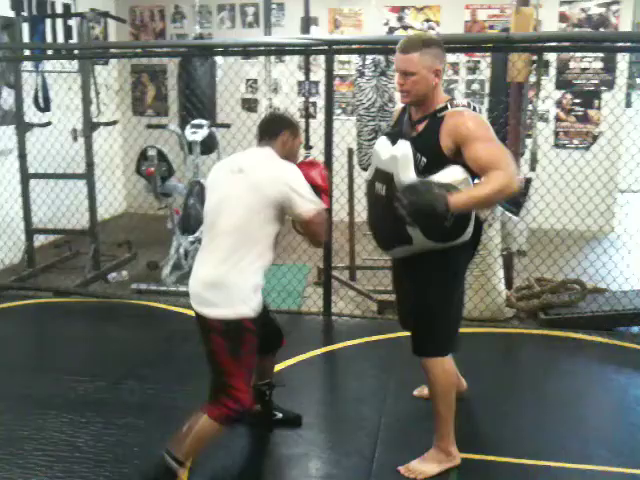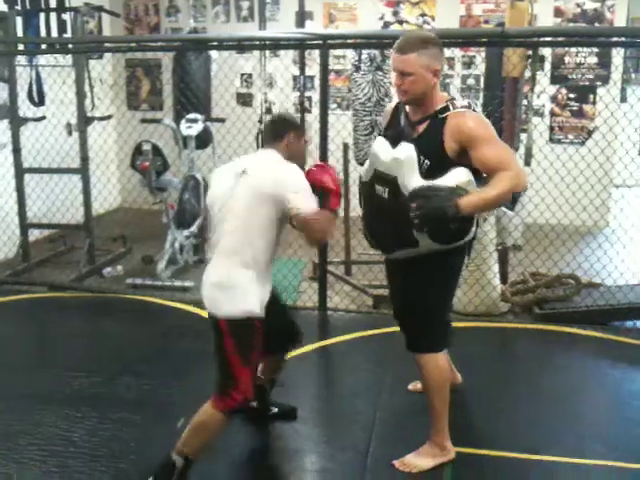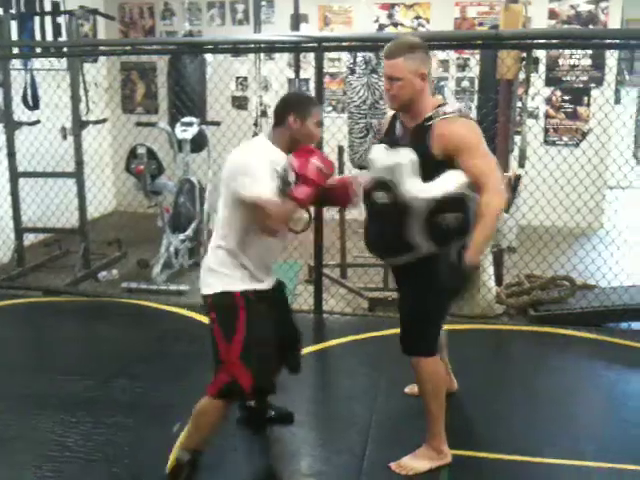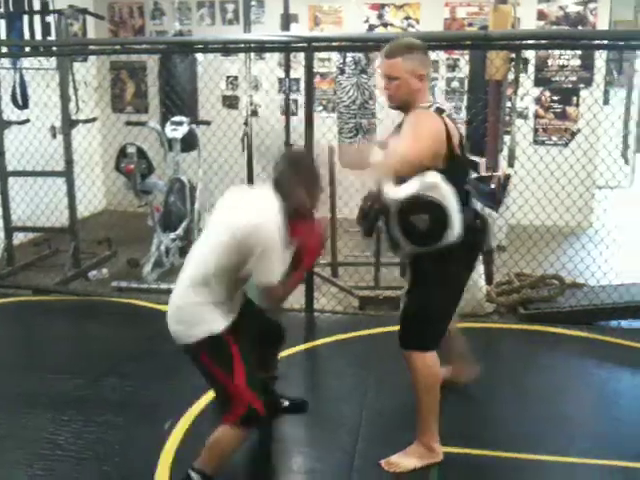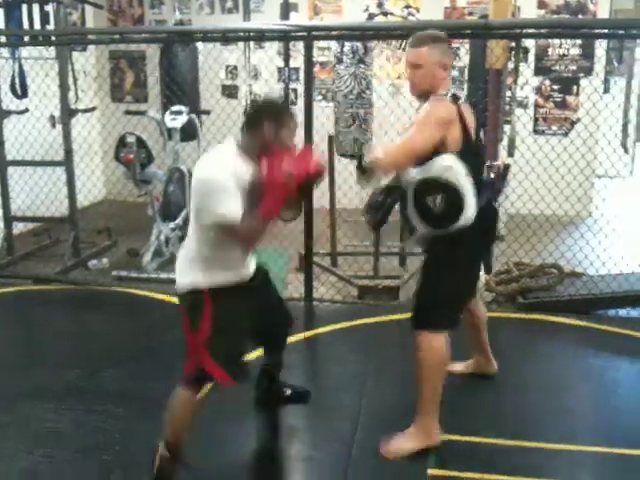
dt=0.2s
person 1, frame 1
left shoulder: (461, 122)
right shoulder: (403, 114)
left elbow: (506, 177)
left wrist: (447, 204)
right wrist: (378, 193)
left hip: (440, 249)
left knee: (430, 345)
right knee: (427, 327)
right ankle: (453, 380)
person 1, frame 2
left shoulder: (463, 123)
right shoulder: (394, 112)
left elbow: (511, 179)
left wrist: (458, 207)
left hip: (436, 247)
left knee: (425, 341)
right knee: (415, 324)
left ankle: (441, 444)
right ankle: (449, 376)
person 1, frame 3
left shoulder: (450, 129)
right shoulder: (394, 121)
left elbow: (494, 190)
left wrist: (469, 258)
left hip: (434, 251)
right hip: (409, 247)
left knee: (419, 344)
right knee: (423, 325)
left ankle: (437, 447)
right ankle: (443, 381)
person 1, frame 4
left shoulder: (425, 123)
right shoulder: (420, 120)
left elbow: (392, 162)
right elbow: (405, 173)
left wrist: (345, 155)
left hip: (447, 246)
left knee: (417, 340)
right knee: (434, 311)
left ankle: (428, 444)
person 1, frame 5
left shoulder: (439, 110)
right shoulder: (448, 108)
left elbow: (396, 157)
right elbow: (419, 166)
left wrist: (371, 160)
left hip: (462, 231)
right hip: (463, 223)
left knee: (429, 323)
right knee: (461, 294)
left ankle: (426, 426)
right ankle: (484, 360)
person 2, frame 1
left shoulder: (223, 166)
right shoulder: (284, 174)
right elbow: (318, 236)
right wrist: (319, 192)
left hip: (207, 286)
right hip: (229, 298)
left knee: (269, 340)
right knee: (228, 401)
left ankle: (260, 406)
person 2, frame 2
left shoulder: (226, 172)
right shoulder: (287, 173)
right elbow: (318, 234)
right wrist: (330, 196)
left hip: (253, 289)
right hip: (234, 299)
left knee: (281, 342)
right knee: (232, 397)
person 2, frame 3
left shoulder: (280, 158)
right shoulder: (253, 157)
left elbow: (284, 203)
right elbow: (272, 222)
right wrist: (307, 187)
left hip: (261, 280)
right hip: (231, 283)
left knee: (285, 349)
right knee: (233, 382)
left ankle: (259, 404)
person 2, frame 4
left shoulder: (247, 192)
right shoulder: (267, 224)
right elbow: (272, 297)
left wrist: (292, 247)
right wrist: (304, 261)
left hip: (216, 303)
right hip: (202, 321)
left knee: (271, 337)
right knee: (247, 411)
left ankle: (268, 395)
person 2, frame 5
left shoulder: (256, 159)
right shoulder: (218, 172)
left elbow: (284, 202)
right elbow: (245, 238)
left wrist: (300, 181)
right wrist: (276, 194)
left hip: (243, 271)
right hip: (208, 281)
left knee: (278, 328)
right knee: (203, 374)
left ankle: (269, 388)
